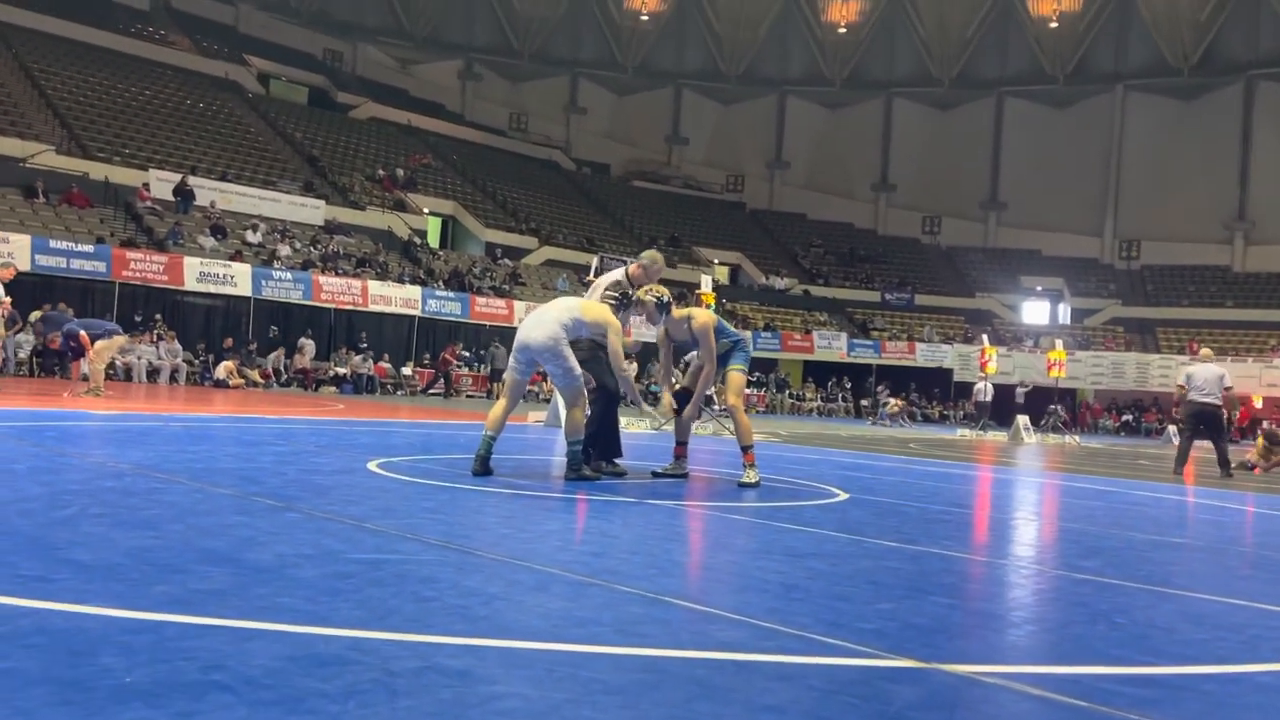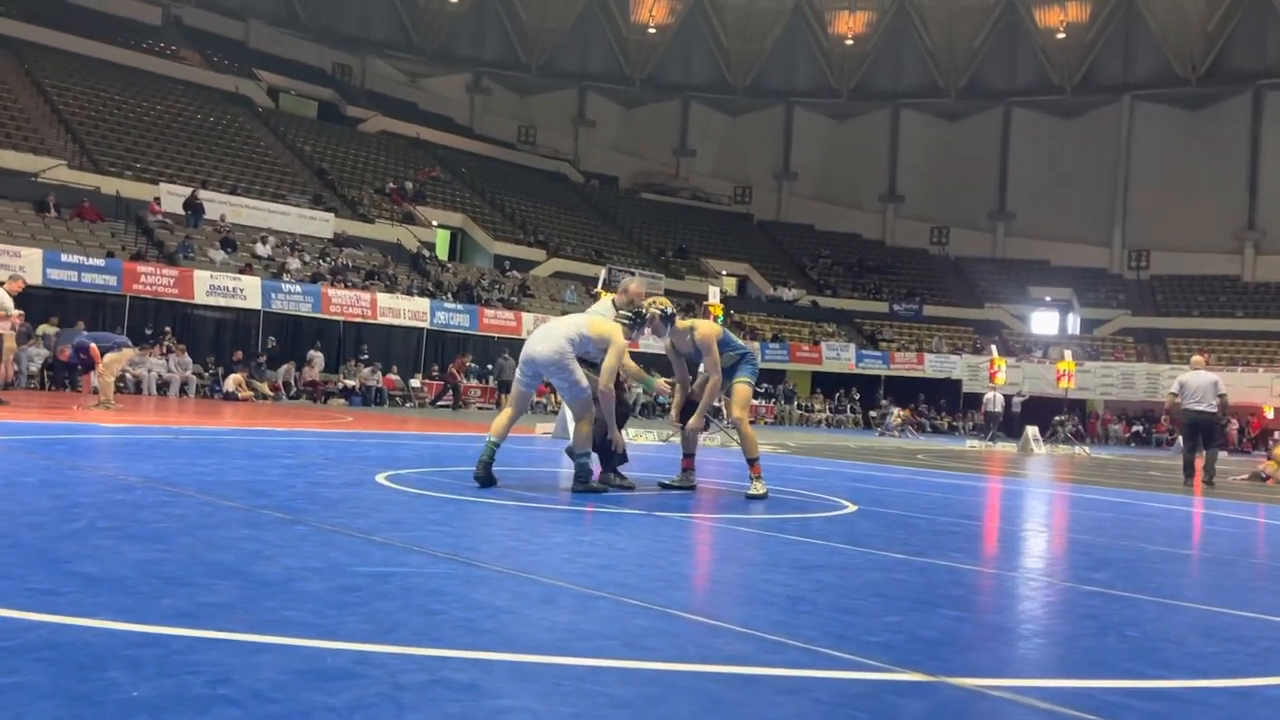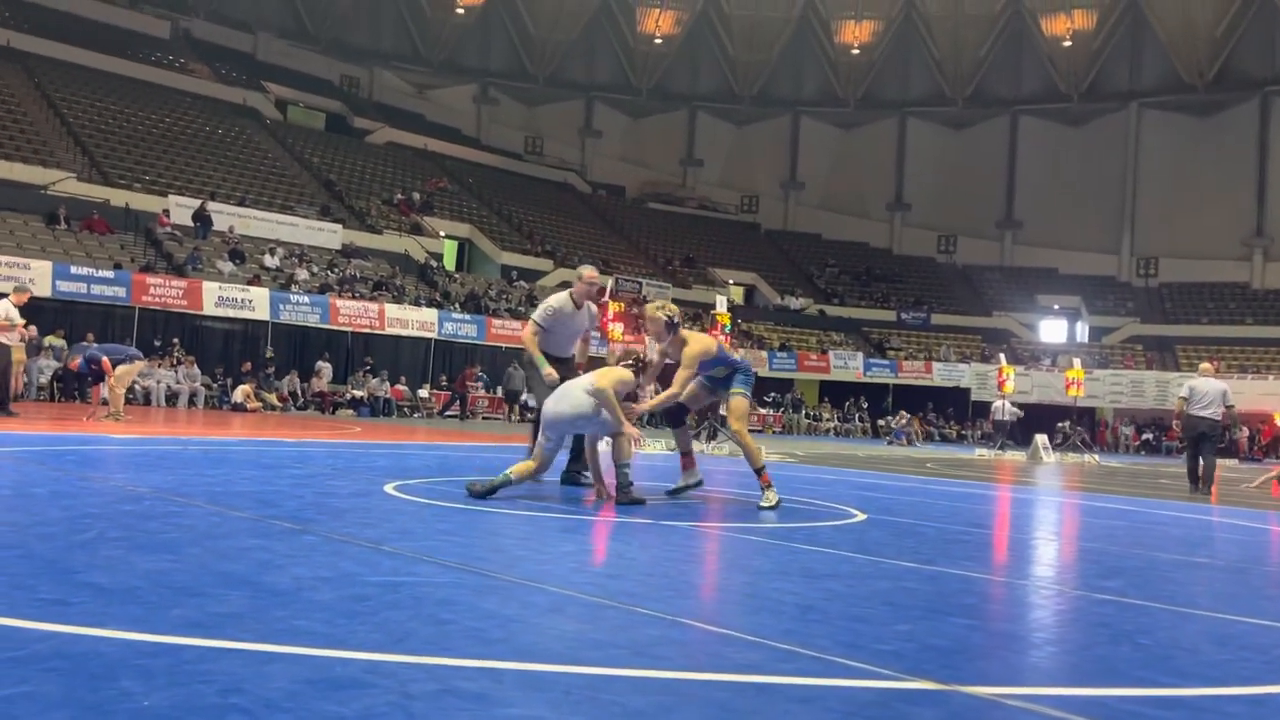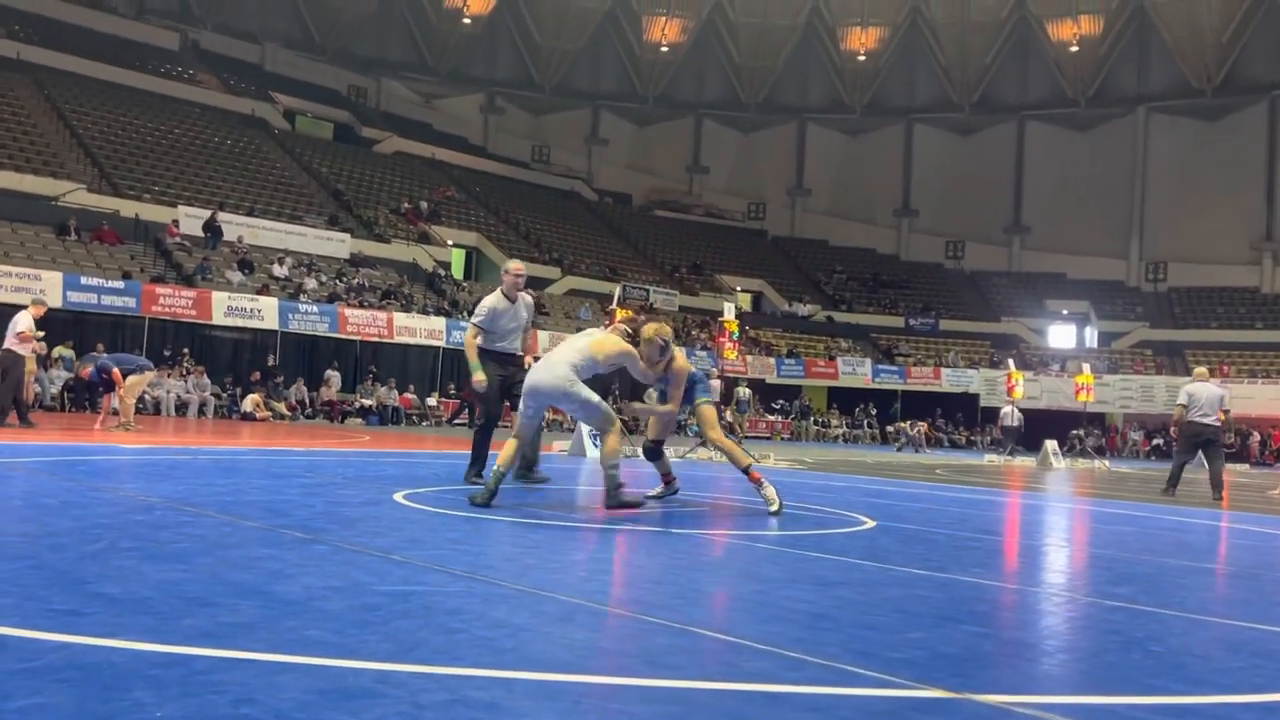
dt=0.4s
person 1, frame 1
left shoulder: (637, 287)
right shoulder: (612, 283)
left hip: (603, 342)
right hip: (586, 341)
left knee: (610, 395)
right knee: (606, 394)
left ankle: (588, 450)
right ankle: (601, 457)
person 1, frame 2
left shoulder: (619, 310)
right shoulder: (604, 315)
left hip: (596, 365)
right hip: (580, 365)
left knee: (622, 409)
right knee: (606, 413)
right ankle: (610, 471)
person 1, frame 3
left shoulder: (591, 310)
right shoulder: (555, 304)
right elbow: (528, 335)
left wrist: (579, 368)
right wrist: (543, 366)
left hip: (566, 364)
right hip: (543, 362)
left ankle: (573, 470)
person 1, frame 4
left shoulder: (528, 301)
right shoulder: (490, 304)
right elbow: (470, 338)
left wrist: (528, 354)
right wrist: (476, 371)
left hip: (516, 362)
right hip: (492, 361)
right knee: (489, 418)
left ankle: (527, 468)
right ankle: (475, 469)
person 2, frame 1
left shoulder: (698, 321)
right shoulder: (663, 333)
left elbow: (710, 367)
right elbow: (666, 370)
left wrist: (695, 405)
right wrist: (667, 394)
left hip: (735, 349)
right hip: (712, 353)
left knee: (733, 404)
right knee: (679, 401)
left ankle: (751, 467)
right ankle: (680, 463)
person 2, frame 2
left shoulder: (701, 332)
right shoulder: (670, 345)
left elbow: (715, 378)
right elbow: (682, 382)
left wrist: (700, 415)
right wrist: (675, 410)
left hip: (743, 362)
right hip: (719, 368)
left knee: (737, 417)
right knee: (685, 417)
left ankle: (757, 479)
right ankle: (687, 475)
person 2, frame 3
left shoulder: (693, 347)
right shoulder: (667, 345)
left elbow: (675, 392)
right elbow: (649, 377)
left wrist: (643, 407)
left hip: (738, 374)
right hip: (713, 375)
left knee: (737, 431)
right knee: (674, 412)
left ankle: (768, 488)
right ankle: (690, 474)
person 2, frame 4
left shoulder: (677, 363)
left elbow: (673, 409)
left wrist: (647, 409)
left hip: (694, 385)
right hip: (667, 391)
left knee: (713, 438)
right knee: (651, 447)
left ankle: (762, 486)
right ankle: (669, 483)
person 3, frame 1
left shoulder: (585, 305)
right shoulder: (611, 321)
right elbow: (620, 370)
right wrist: (640, 402)
left hip: (525, 331)
right hip: (549, 338)
left knee: (507, 398)
right knee: (576, 403)
left ankle: (481, 459)
right ankle: (574, 466)
person 3, frame 2
left shoulder: (603, 324)
right shoulder: (618, 340)
right elbow: (605, 388)
left wrist: (652, 382)
right wrist: (613, 429)
left hip: (532, 347)
right hip: (555, 352)
left knee: (513, 409)
right knee: (585, 416)
left ankle: (484, 464)
right ankle: (582, 480)
person 3, frame 3
right shoulder: (626, 377)
left elbow: (591, 441)
right elbow: (601, 388)
left wrist: (597, 480)
right wrist: (624, 422)
left hip: (551, 409)
right hip: (576, 408)
left knee: (538, 465)
right knee: (621, 432)
left ankle: (492, 485)
right ankle: (623, 491)
person 3, frame 4
left shoulder: (595, 332)
right shoulder: (627, 349)
right elbow: (649, 378)
left hip: (535, 378)
right hip: (562, 381)
left knee: (519, 438)
right knee: (612, 427)
left ankle: (488, 491)
right ankle: (613, 493)
